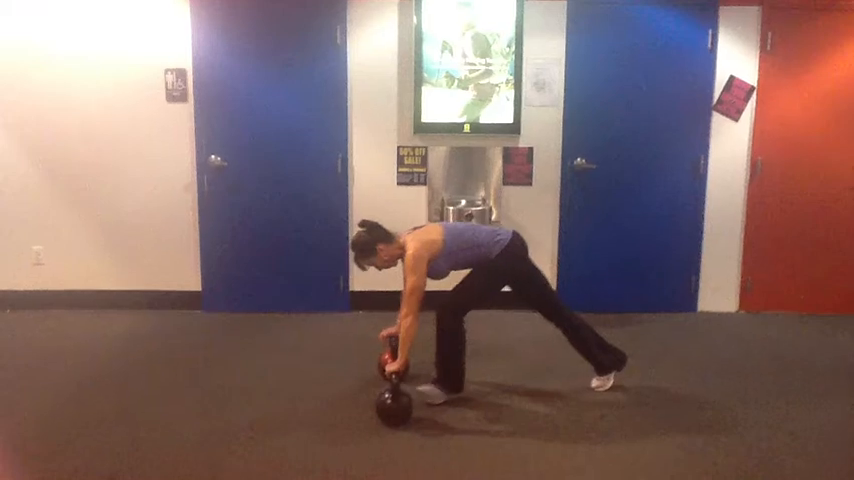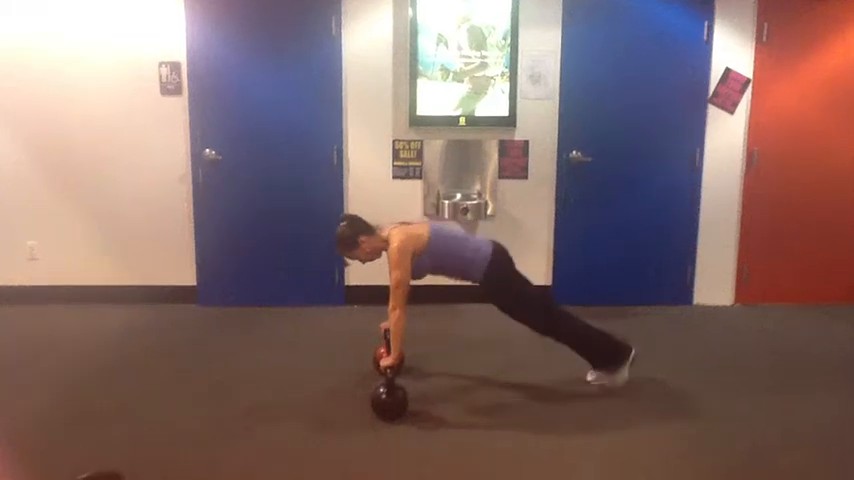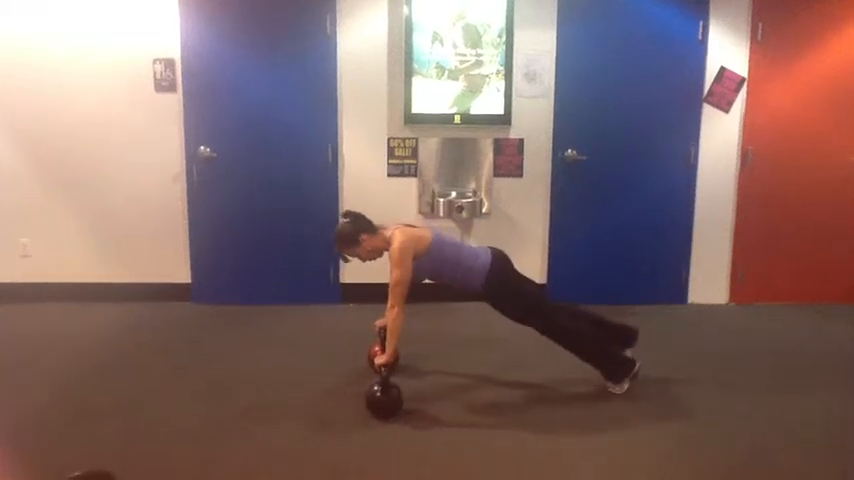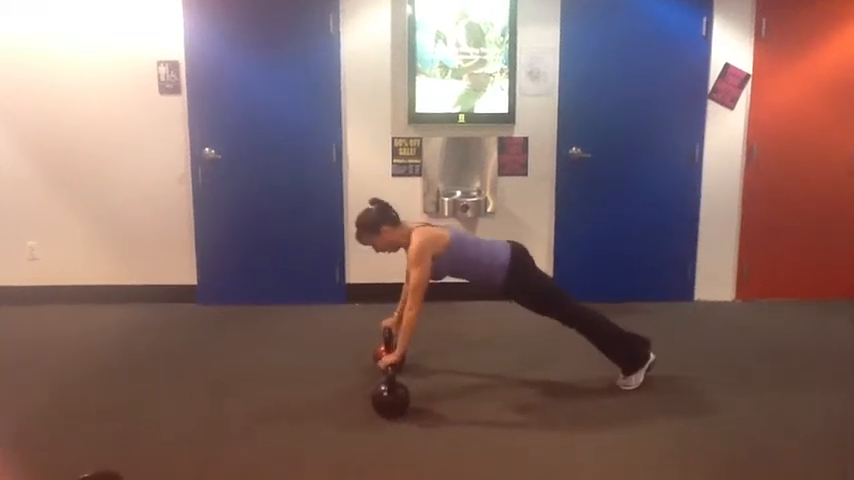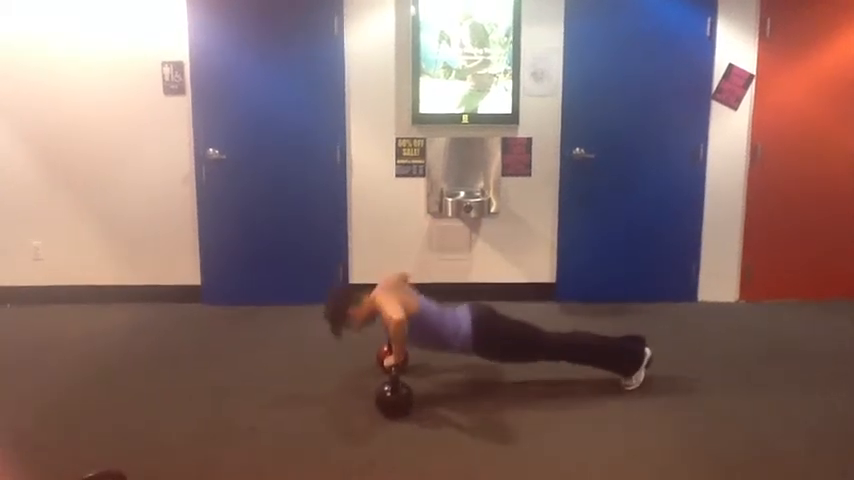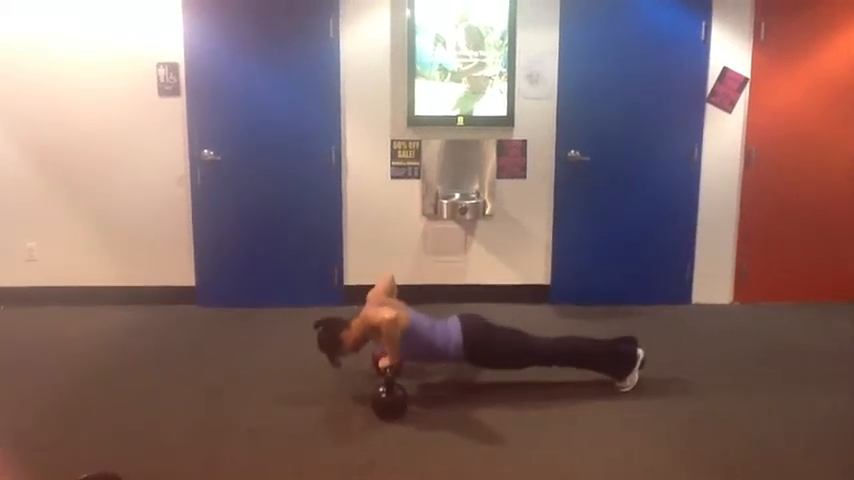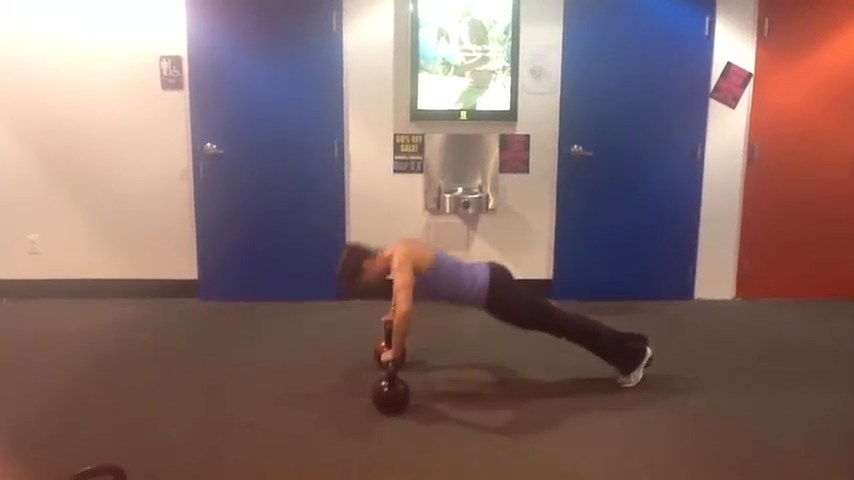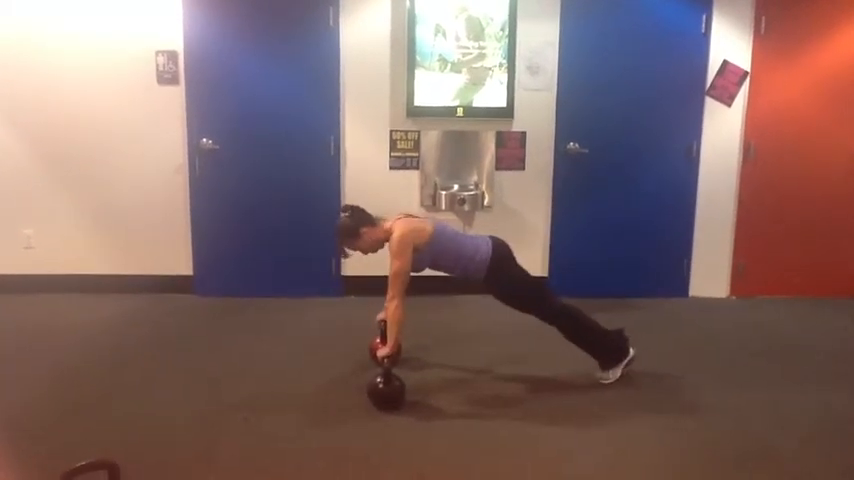
dt=0.4s
person 1, frame 1
left shoulder: (415, 251)
right shoulder: (406, 243)
left elbow: (412, 311)
right elbow: (409, 294)
left wrist: (400, 361)
right wrist: (398, 326)
left hip: (504, 253)
right hip: (507, 248)
left knee: (449, 313)
right knee: (554, 309)
left ankle: (449, 384)
right ankle: (608, 363)
person 1, frame 2
left shoulder: (397, 245)
right shoulder: (392, 235)
left elbow: (397, 305)
left wrist: (394, 356)
right wrist: (394, 323)
left hip: (491, 267)
right hip: (490, 258)
left knee: (542, 318)
right knee: (543, 312)
left ankle: (615, 354)
right ankle: (608, 361)
person 1, frame 3
left shoulder: (399, 245)
right shoulder: (394, 235)
left elbow: (396, 305)
left wrist: (388, 354)
right wrist: (388, 320)
left hip: (490, 276)
right hip: (489, 266)
left knee: (547, 319)
right knee: (548, 310)
left ankle: (620, 369)
right ankle: (621, 337)
person 1, frame 4
left shoulder: (419, 243)
right shoulder: (414, 235)
left elbow: (415, 305)
right elbow: (411, 283)
left wrist: (398, 353)
right wrist: (395, 318)
left hip: (510, 270)
right hip: (507, 261)
left knee: (567, 312)
right knee: (567, 310)
left ankle: (635, 359)
right ankle: (635, 349)
person 1, frame 5
left shoulder: (380, 297)
right shoulder: (387, 286)
left elbow: (397, 320)
right elbow: (404, 276)
left wrist: (397, 356)
left hip: (477, 333)
right hip: (473, 319)
left knee: (549, 347)
right knee: (549, 343)
left ankle: (632, 358)
right ankle: (629, 348)
person 1, frame 6
left shoulder: (368, 317)
right shoulder: (373, 303)
left elbow: (389, 317)
right elbow: (388, 278)
left wrist: (392, 357)
left hip: (469, 343)
right hip: (464, 330)
left knee: (541, 352)
right knee: (541, 348)
left ankle: (625, 358)
right ankle: (621, 349)
person 1, frame 7
left shoulder: (399, 259)
right shoulder: (397, 252)
left elbow: (405, 309)
right elbow: (408, 294)
left wrist: (395, 351)
right wrist: (395, 314)
left hip: (492, 291)
right hip: (490, 279)
left knee: (558, 323)
right knee: (557, 320)
left ankle: (633, 354)
right ankle: (630, 346)
person 1, frame 8
left shoulder: (400, 237)
right shoulder: (396, 226)
left elbow: (396, 296)
right elbow: (397, 289)
left wrist: (391, 346)
right wrist: (389, 312)
left hip: (491, 264)
right hip: (488, 255)
left knee: (548, 309)
right knee: (547, 306)
left ankle: (616, 353)
right ankle: (614, 347)
